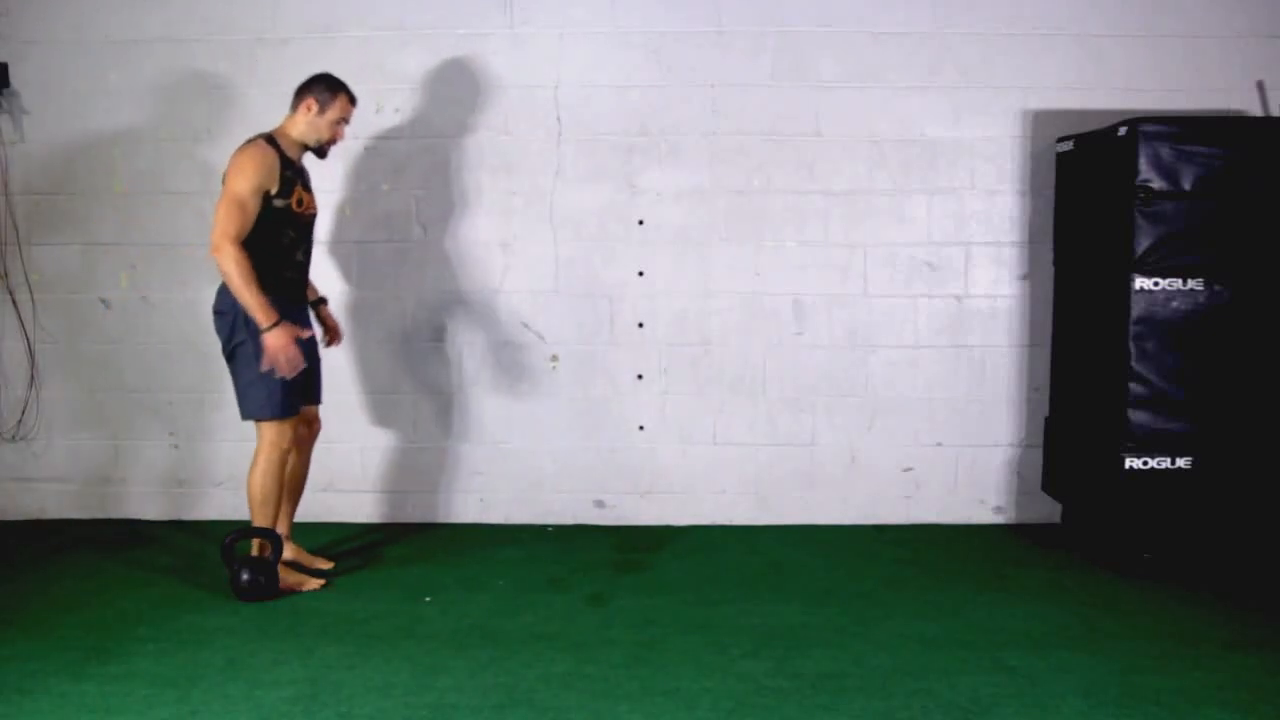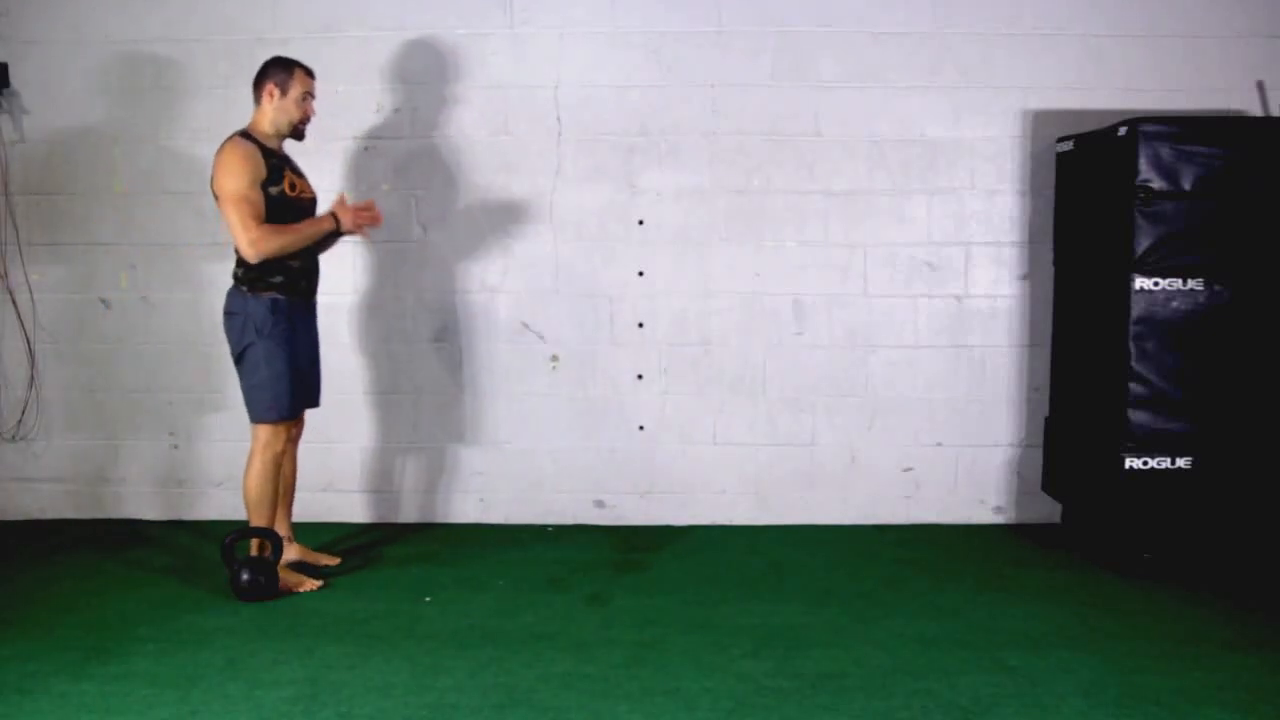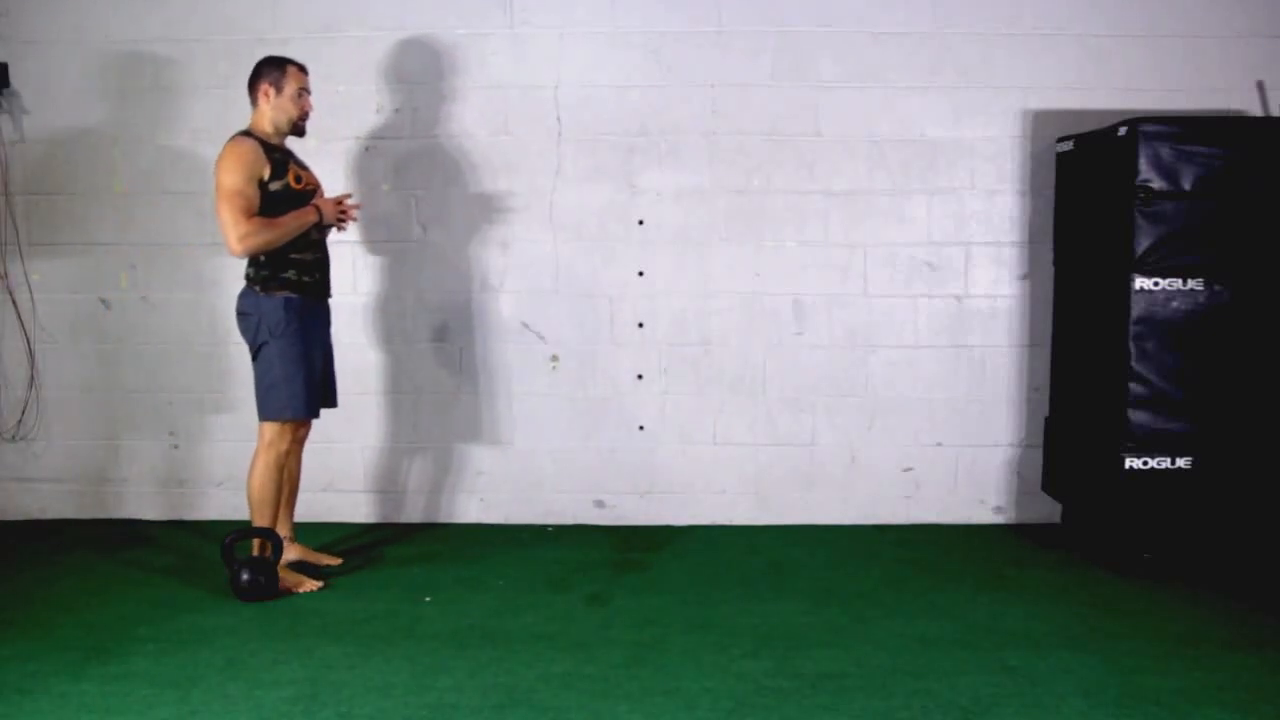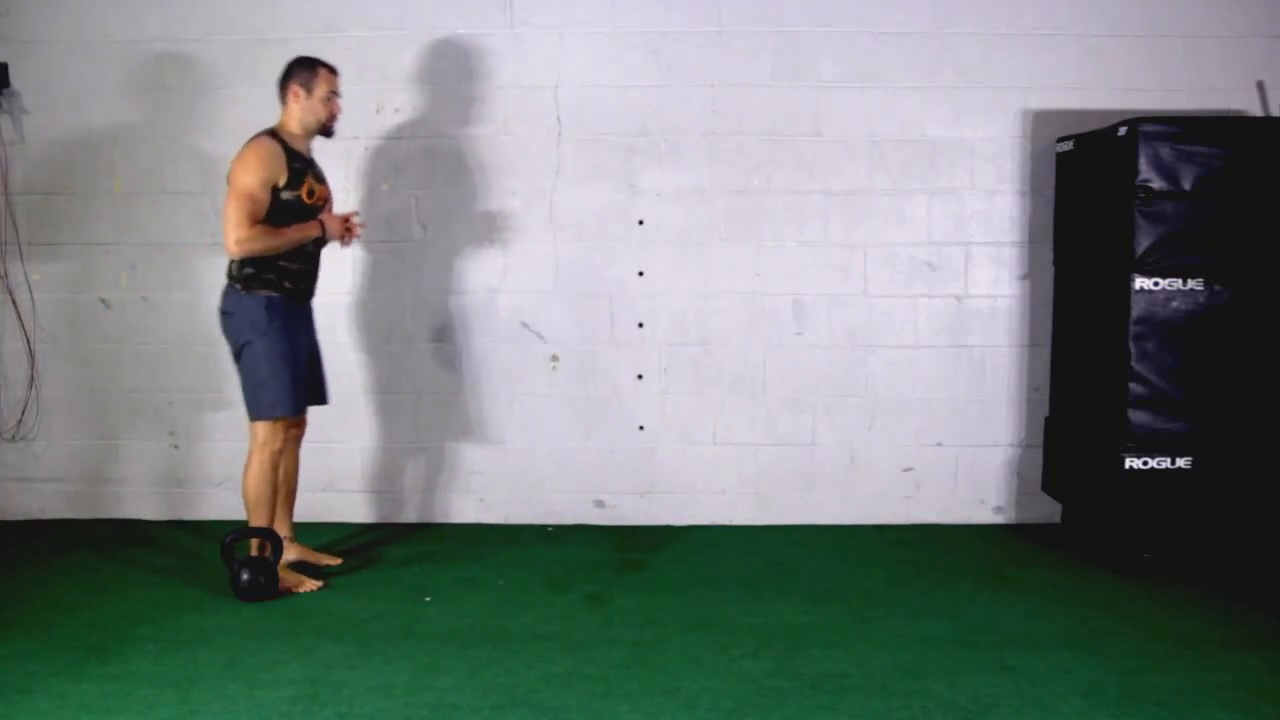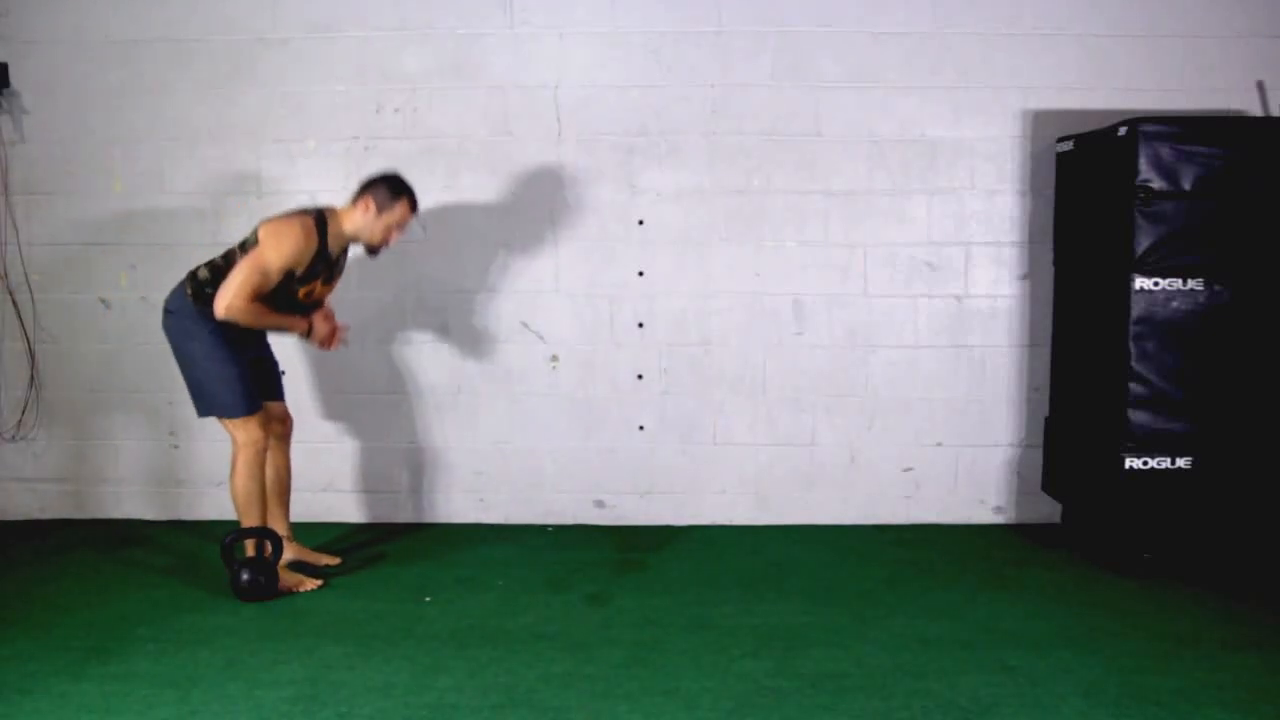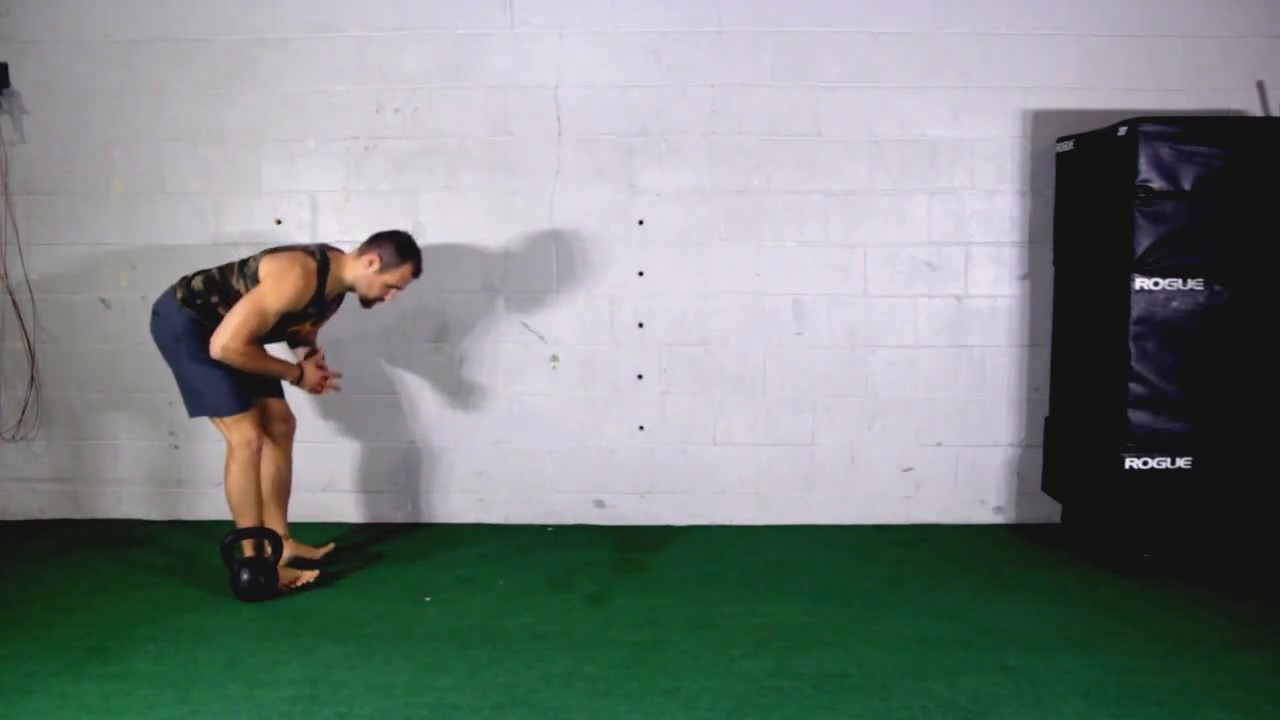
dt=0.4s
person 1, frame 1
left shoulder: (297, 167)
right shoulder: (258, 159)
right elbow: (225, 246)
left wrist: (318, 305)
right wrist: (271, 325)
left hip: (287, 312)
right hip: (254, 316)
left knee: (305, 426)
right knee: (277, 435)
left ankle: (283, 542)
right ankle: (258, 560)
person 1, frame 2
left shoulder: (281, 159)
right shoulder: (239, 154)
right elbow: (254, 244)
left wrist: (339, 223)
right wrist: (332, 222)
left hip: (295, 307)
right hip: (262, 310)
left knee: (290, 432)
right knee: (270, 437)
left ankle: (285, 543)
right ankle: (259, 562)
person 1, frame 3
left shoulder: (285, 157)
right shoulder: (243, 153)
right elbow: (242, 238)
left wrist: (329, 216)
right wrist: (315, 213)
left hip: (308, 305)
right hip: (277, 307)
left knee: (297, 432)
right knee: (277, 436)
left ankle: (285, 542)
right ankle: (260, 561)
person 1, frame 4
left shoulder: (304, 159)
right shoulder: (262, 154)
right elbow: (239, 240)
left wrist: (333, 229)
right wrist: (318, 227)
left hip: (292, 306)
right hip: (259, 307)
left knee: (292, 429)
right knee: (271, 435)
left ankle: (285, 543)
right ankle: (259, 561)
person 1, frame 5
left shoulder: (339, 247)
right shoulder: (297, 235)
left elbow: (305, 301)
right elbow: (228, 305)
left wrist: (321, 324)
right wrist: (304, 327)
left hip: (239, 328)
right hip: (198, 316)
left knee: (279, 425)
right knee: (253, 435)
left ankle: (283, 544)
person 1, frame 6
left shoulder: (337, 280)
right shoulder: (298, 276)
left elbow: (301, 326)
right elbow: (225, 345)
left wrist: (311, 357)
right wrist: (296, 374)
left hip: (226, 322)
right hip: (185, 320)
left knee: (279, 425)
right knee: (247, 435)
left ankle: (280, 542)
